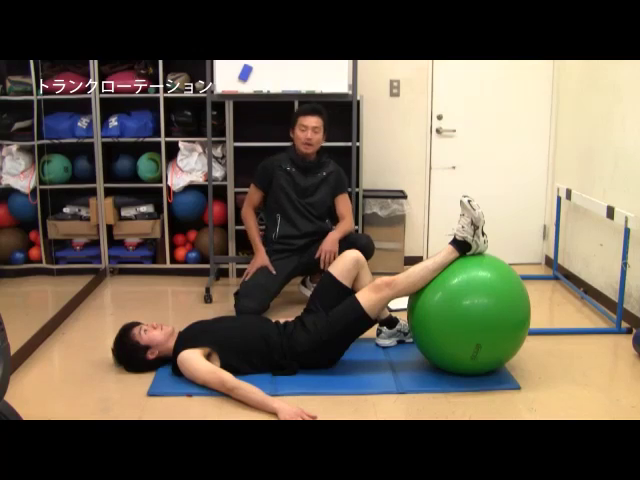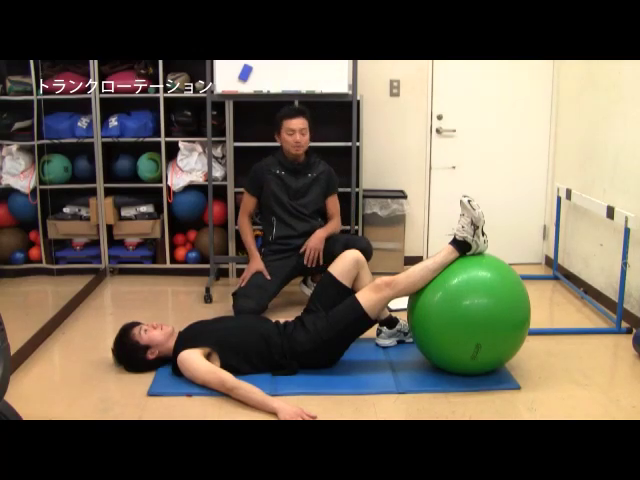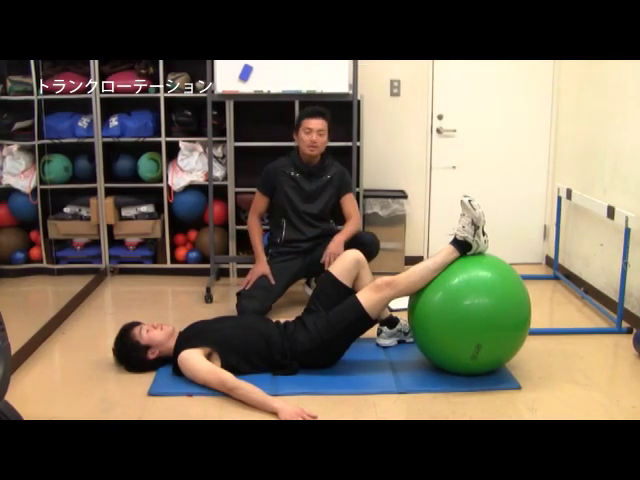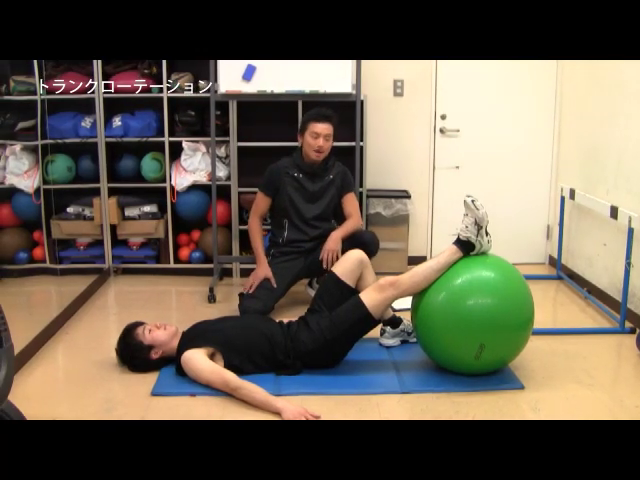
dt=0.7s
person 1, frame 1
left shoulder: (190, 334)
right shoulder: (186, 358)
right elbow: (227, 383)
right wrist: (277, 406)
left hip: (297, 328)
right hip: (305, 348)
left knee: (354, 257)
right knee: (383, 286)
right ankle: (461, 245)
person 1, frame 2
left shoulder: (190, 333)
right shoulder: (186, 358)
right elbow: (227, 383)
right wrist: (277, 406)
left hip: (298, 328)
right hip: (306, 348)
left knee: (354, 257)
right knee: (384, 286)
right ankle: (462, 244)
person 1, frame 3
left shoulder: (191, 333)
right shoulder: (187, 358)
right elbow: (228, 382)
right wrist: (277, 406)
left hip: (298, 327)
right hip: (306, 348)
left knee: (354, 257)
right knee: (384, 285)
right ankle: (462, 245)
person 1, frame 4
left shoulder: (194, 333)
right shoulder: (190, 358)
right elbow: (231, 383)
right wrist: (280, 405)
left hip: (302, 328)
right hip: (309, 348)
left knee: (357, 256)
right knee: (388, 285)
right ankle: (465, 244)
person 2, frame 1
left shoulder: (333, 173)
right shoulder: (273, 166)
left elbow: (347, 220)
right elbow: (248, 209)
left wrist: (334, 235)
right wrist: (259, 251)
left hip: (318, 247)
right hip: (279, 251)
left knee: (364, 244)
right knee: (247, 308)
left ankle: (316, 280)
person 2, frame 2
left shoulder: (323, 172)
right shoulder: (263, 171)
left elbow: (336, 222)
right elbow: (244, 216)
left wrist: (321, 234)
right wrist: (255, 257)
left hip: (313, 247)
right hip: (277, 252)
left knee: (362, 248)
right knee: (245, 308)
left ankle: (316, 280)
person 2, frame 3
left shoulder: (337, 173)
right shoulder: (276, 171)
left elbow: (354, 219)
right elbow: (254, 216)
left wrist: (339, 239)
right wrist: (261, 260)
left hip: (321, 248)
right hip: (283, 253)
left knee: (369, 243)
right knee: (249, 309)
person 2, frame 4
left shoulder: (339, 173)
right shoulder: (279, 171)
left elbow: (355, 218)
right elbow: (255, 218)
left wrist: (337, 235)
right wrist: (262, 263)
left hip: (323, 248)
right hip: (286, 252)
left knee: (369, 241)
right knee: (251, 308)
